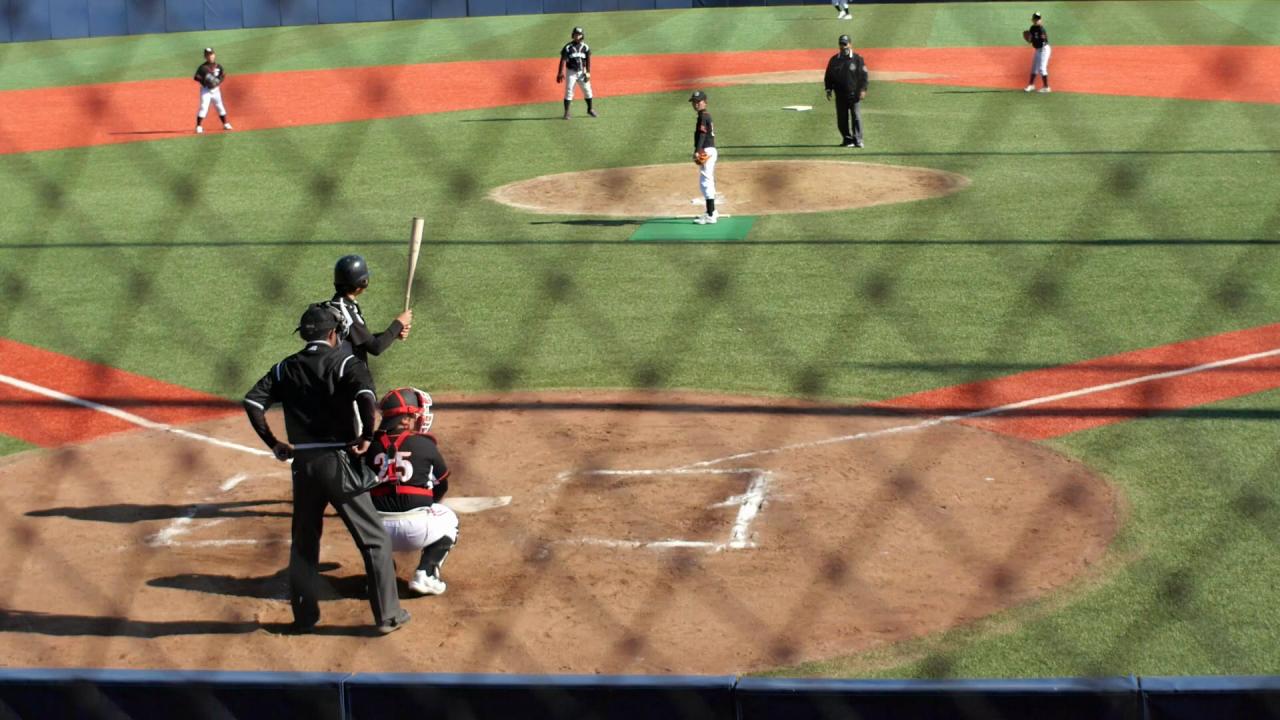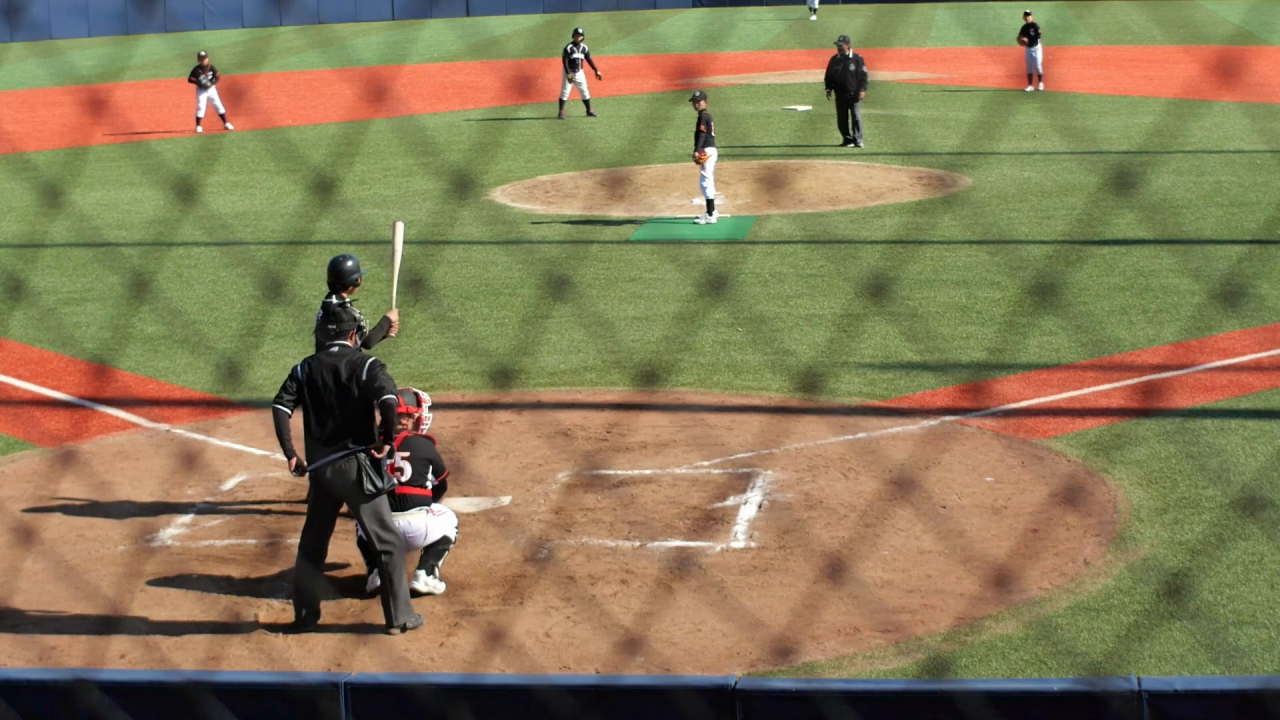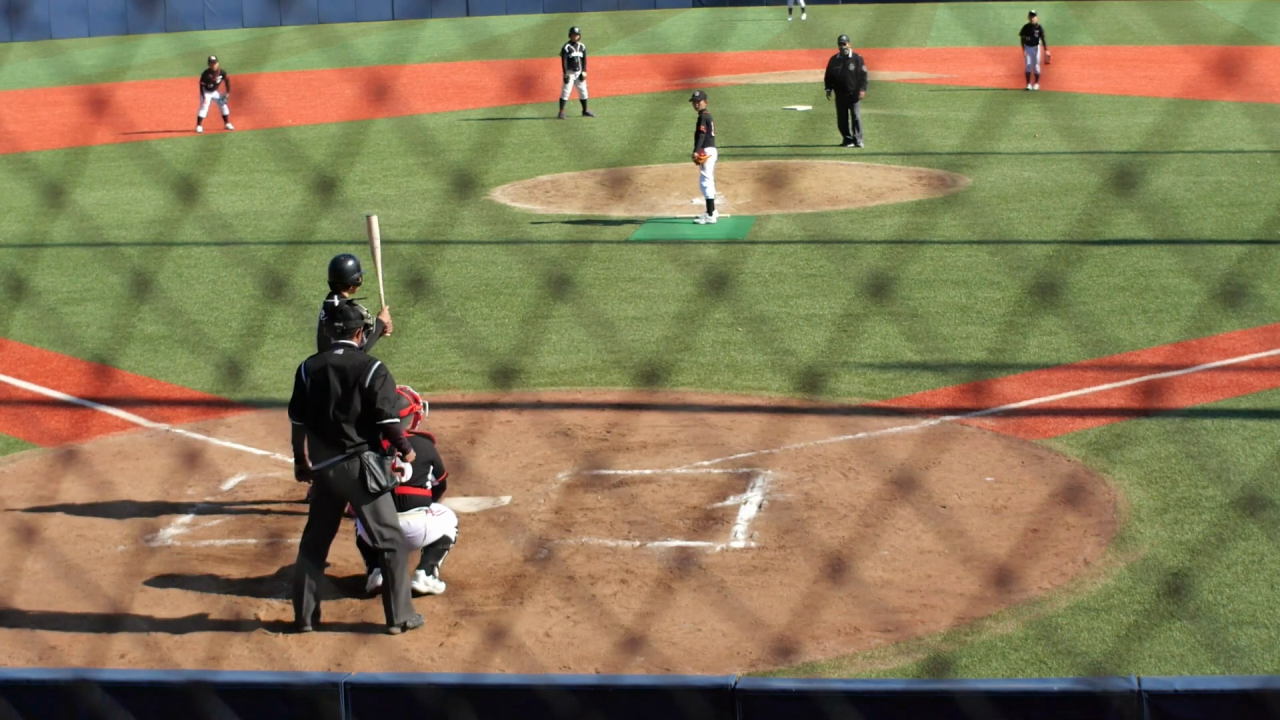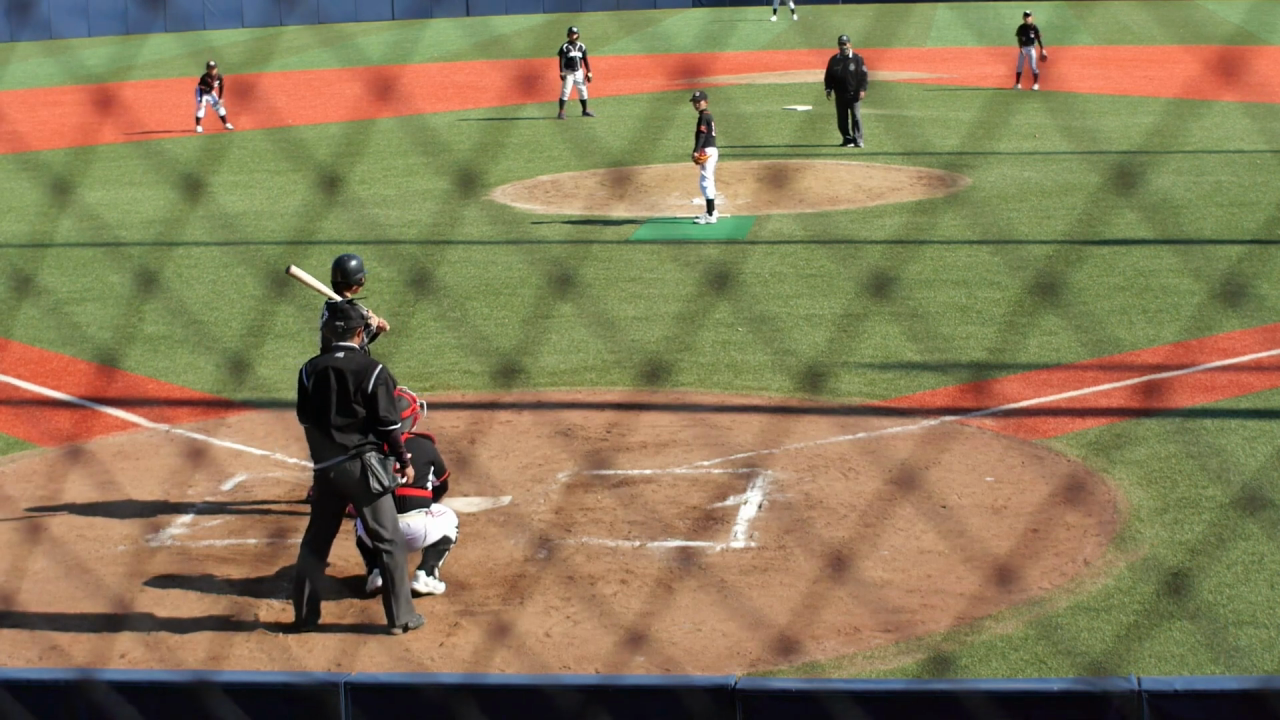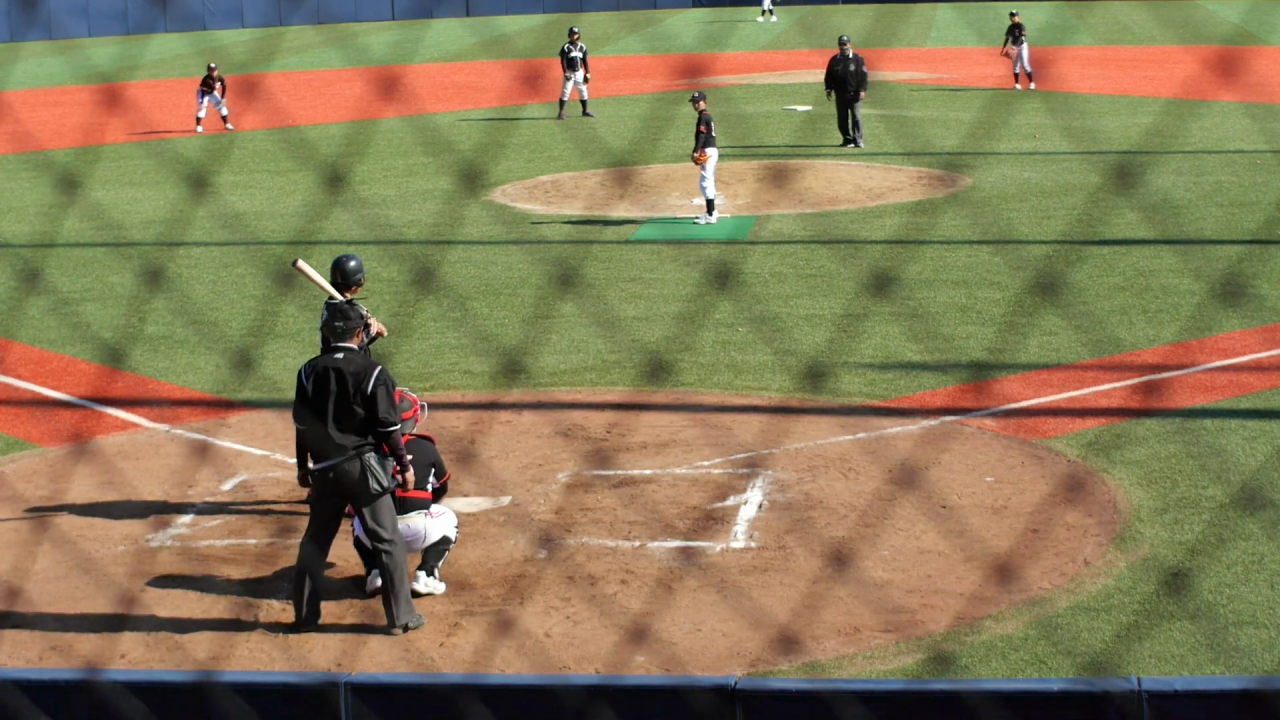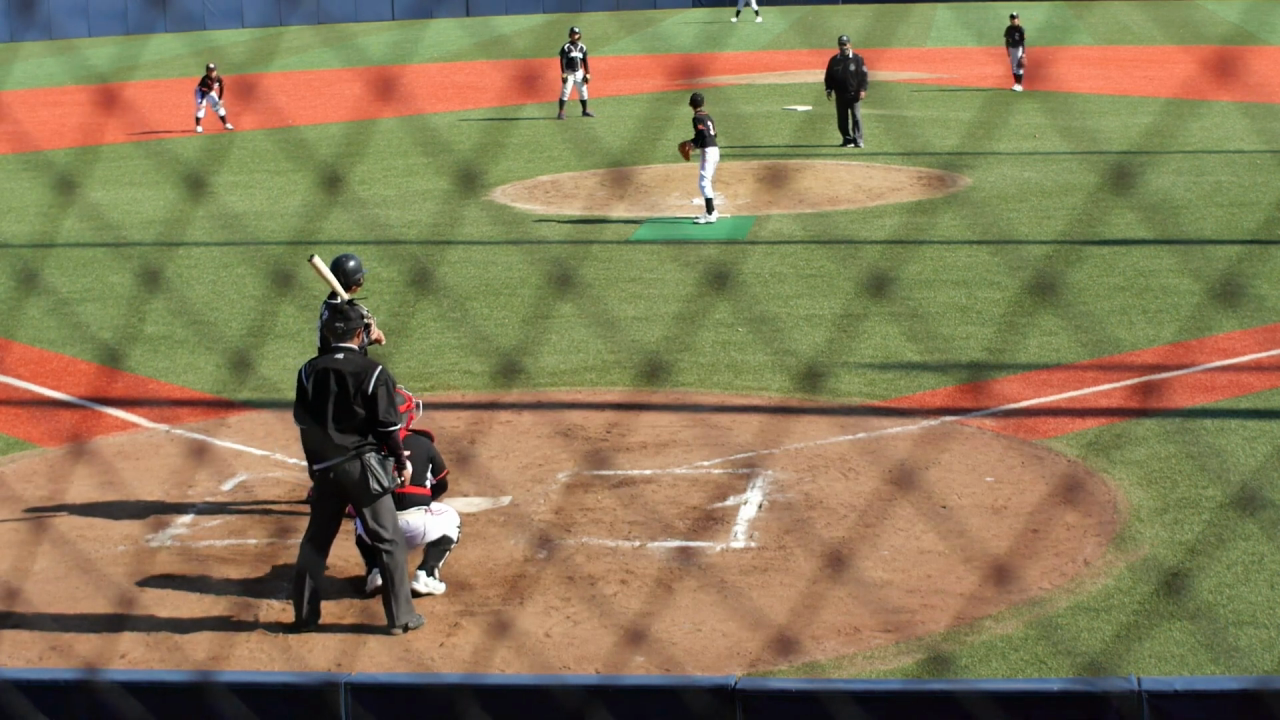
dt=0.5s
person 1, frame 1
left shoulder: (285, 368)
right shoulder: (345, 362)
left elbow: (252, 403)
right elbow: (366, 397)
left wrist: (274, 443)
right wrist: (367, 436)
left hip: (304, 465)
right hip: (340, 461)
left knee: (304, 542)
right knee: (374, 539)
left ankle: (304, 616)
right ankle: (388, 614)
person 1, frame 2
left shoulder: (306, 368)
right shoulder: (366, 364)
left elbow: (280, 408)
right elbow: (389, 401)
left wrist: (291, 455)
right wrist: (386, 441)
left hip: (321, 468)
right hip: (359, 465)
left knee: (312, 543)
right knee: (386, 543)
left ankle: (304, 616)
right ankle: (399, 617)
person 1, frame 3
left shoulder: (309, 367)
right shoulder: (371, 368)
left elbow: (298, 421)
right elbow: (387, 422)
left wrist: (300, 462)
right wrist: (406, 450)
left hip: (323, 467)
right hip: (362, 465)
left knee: (313, 542)
right knee: (390, 540)
left ankle: (304, 616)
right ankle: (400, 616)
person 1, frame 4
left shoulder: (311, 369)
right shoulder: (373, 370)
left elbow: (307, 421)
right elbow: (389, 426)
right wrist: (405, 462)
left hip: (325, 467)
right hip: (365, 465)
left knee: (315, 541)
right knee: (389, 542)
left ankle: (305, 616)
right ankle: (400, 617)
person 1, frame 5
left shoulder: (310, 370)
right shoulder: (372, 372)
left elbow: (301, 425)
right elbow: (388, 428)
left wrist: (303, 466)
right wrist: (405, 465)
left hip: (325, 468)
right hip: (364, 466)
left knee: (315, 541)
right knee: (388, 542)
left ankle: (305, 616)
right ankle: (400, 617)
person 1, frame 6
left shoulder: (310, 371)
right shoulder: (373, 371)
left elbow: (304, 425)
right elbow: (388, 428)
right wrist: (402, 463)
left hip: (325, 468)
right hip: (365, 466)
left knee: (315, 541)
right knee: (389, 541)
left ankle: (305, 616)
right ankle: (400, 617)
person 2, frame 1
left shoulder: (370, 446)
right shoulder: (425, 444)
right elbow: (441, 487)
right hip: (417, 529)
right knee: (448, 519)
right ankle: (426, 575)
person 2, frame 2
right shoulder: (424, 445)
right elbow: (441, 487)
right hip: (416, 528)
right knee: (447, 519)
left ankle: (377, 571)
right ankle: (425, 574)
person 2, frame 3
right shoulder: (424, 444)
right elbow: (439, 487)
right hip: (416, 529)
left knee: (362, 522)
right knee: (448, 519)
left ankle: (377, 571)
right ankle: (425, 574)
person 2, frame 4
right shoulder: (425, 446)
right elbow: (441, 487)
right hip: (417, 530)
left knee: (362, 522)
right knee: (448, 518)
left ankle: (377, 572)
right ankle: (425, 575)
person 2, frame 5
right shoulder: (426, 448)
right elbow: (441, 489)
right hip: (417, 532)
left knee: (360, 522)
right knee: (448, 518)
left ankle: (375, 572)
right ankle: (426, 575)
person 2, frame 6
right shoulder: (423, 443)
right elbow: (441, 486)
right hip: (416, 526)
left knee: (363, 522)
right knee: (450, 518)
left ankle: (376, 571)
right ankle: (426, 574)
